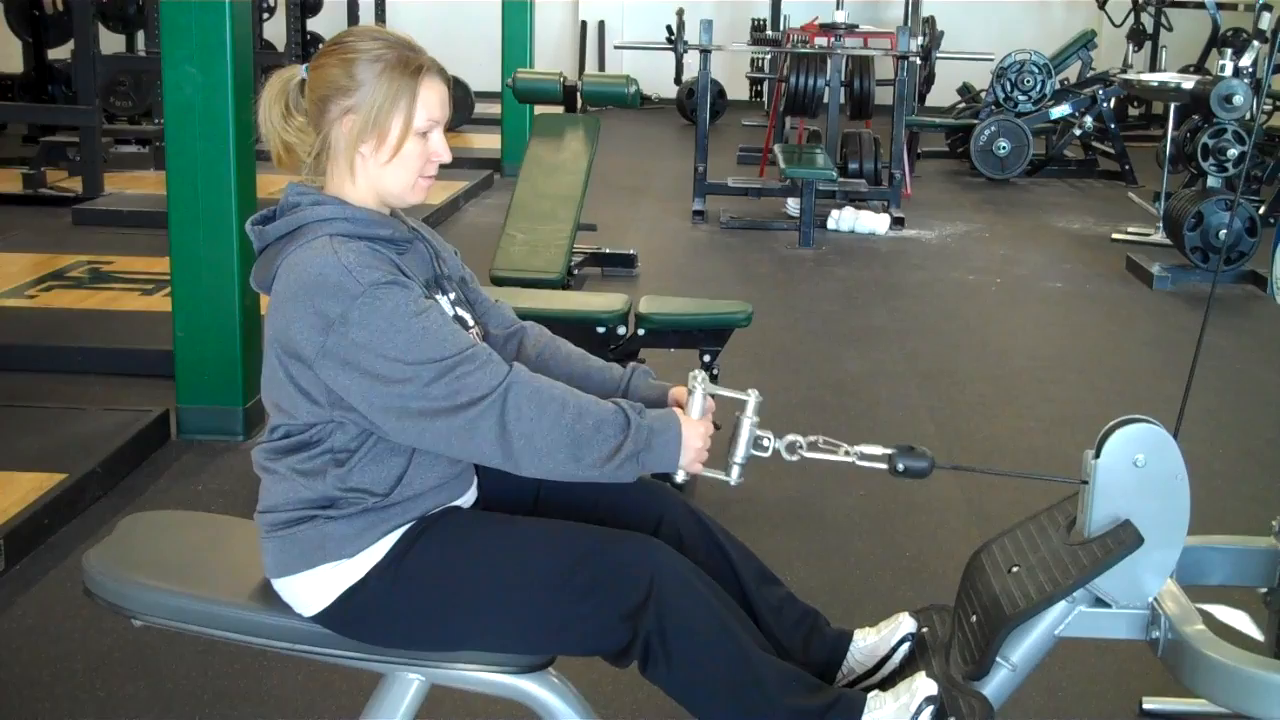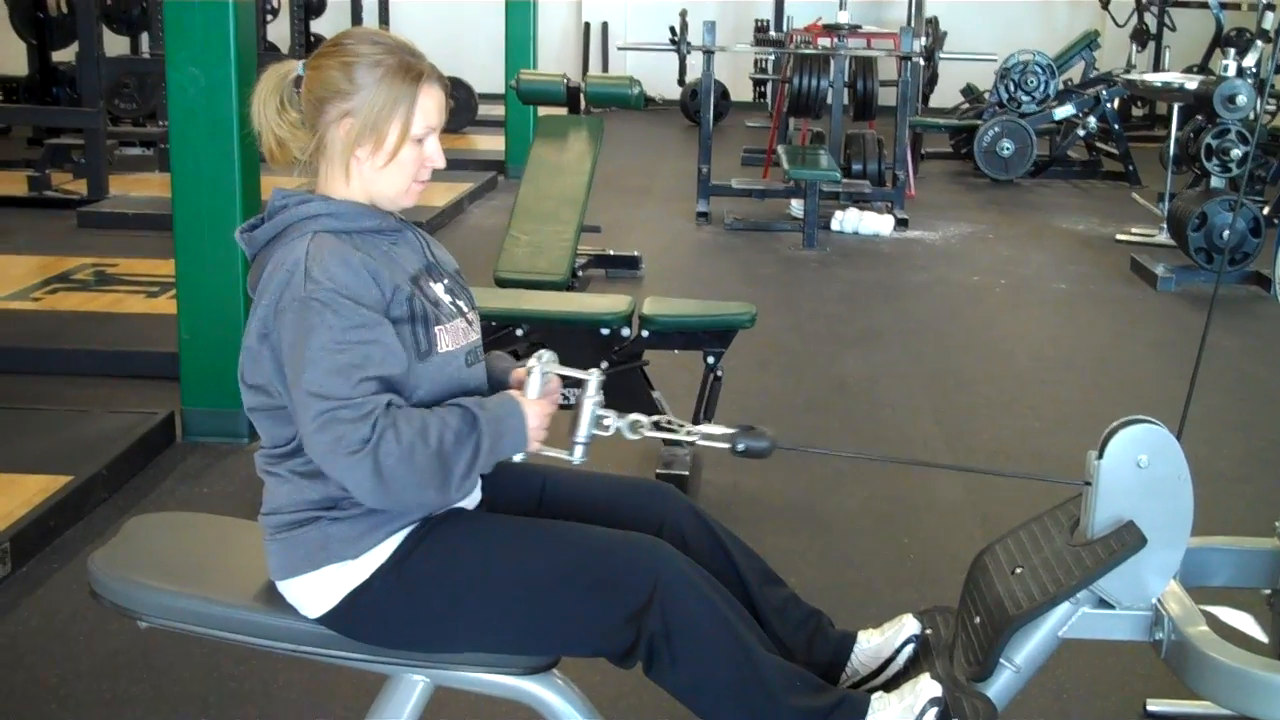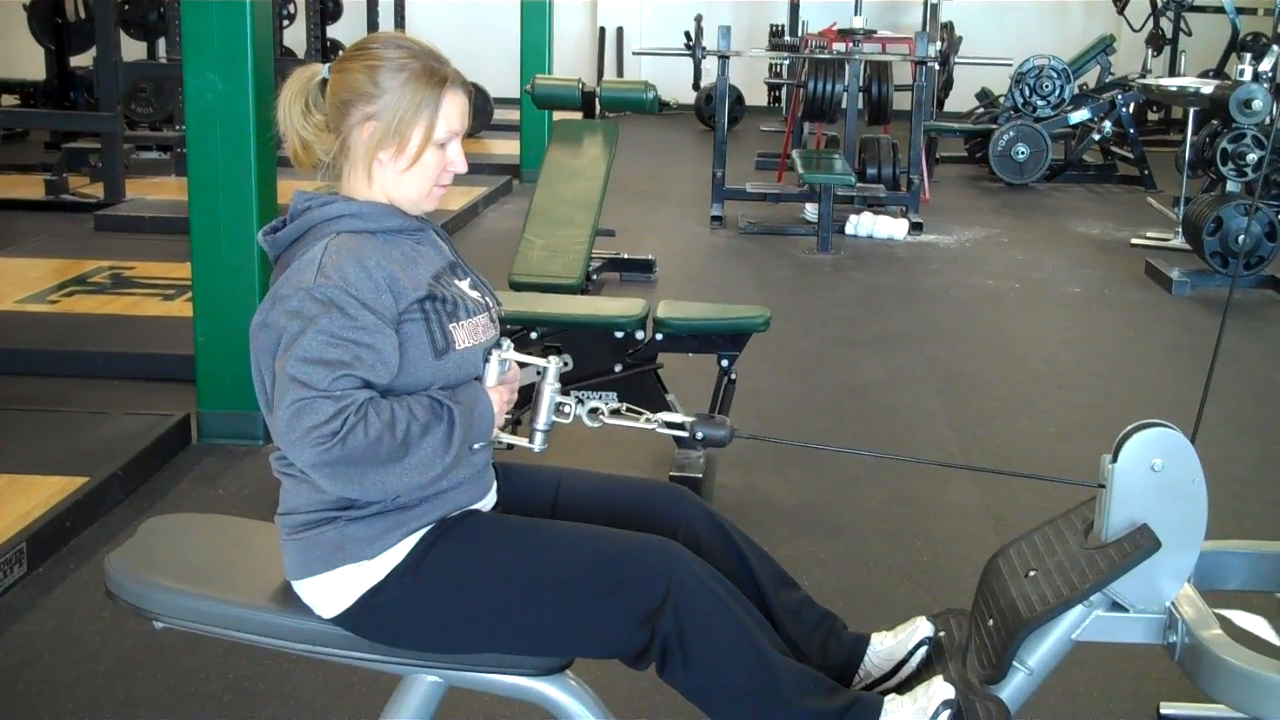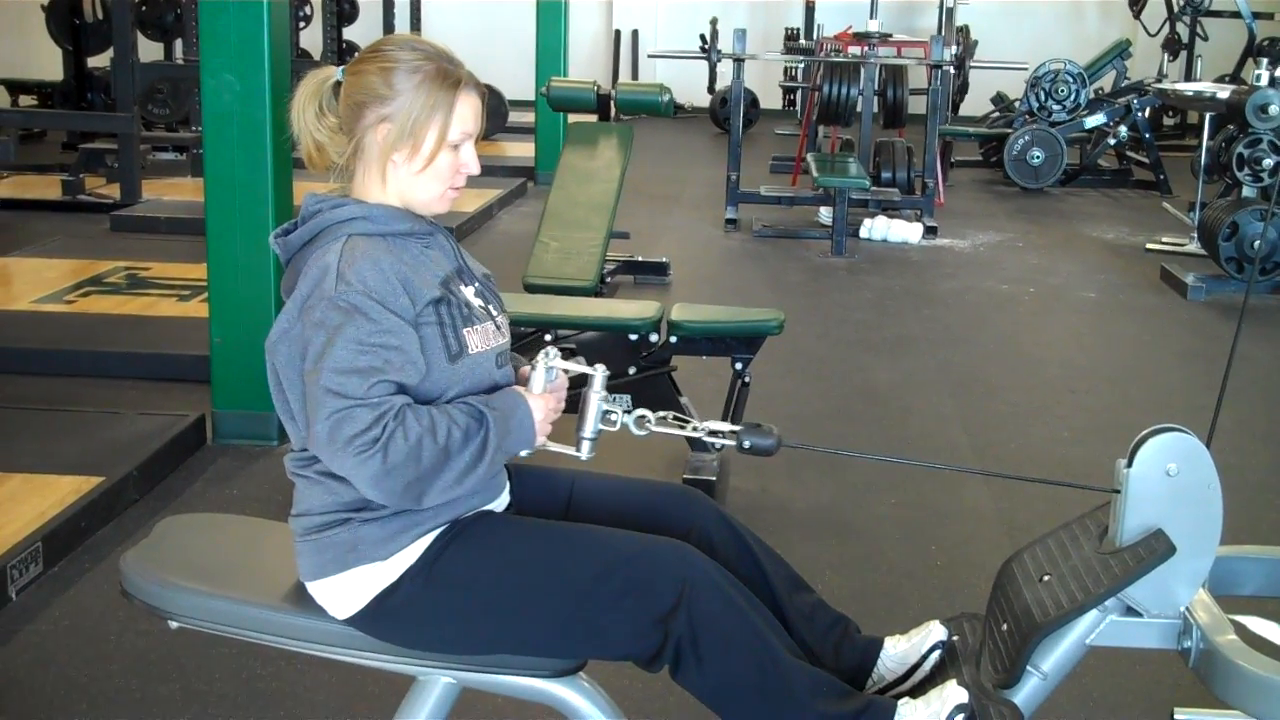
dt=0.7s
person 1, frame 1
left shoulder: (398, 237)
right shoulder: (336, 275)
left elbow: (510, 345)
right elbow: (492, 405)
left wrist: (646, 392)
right wrist: (657, 436)
left hip: (431, 491)
right hip: (361, 556)
left knee: (651, 510)
right knee: (640, 579)
left ankle: (822, 656)
person 1, frame 2
left shoulder: (387, 237)
right shoulder: (320, 275)
right elbow: (364, 450)
left wrist: (508, 380)
right wrist: (507, 424)
left hip: (438, 498)
right hip: (365, 555)
left knee: (655, 510)
right knee: (645, 577)
left ankle: (826, 657)
person 1, frame 3
left shoulder: (405, 237)
right shoulder: (336, 273)
right elbow: (325, 437)
left wrist: (498, 379)
right wrist: (473, 412)
left hip: (454, 495)
right hip: (381, 556)
left knee: (669, 511)
right knee: (659, 578)
left ankle: (836, 656)
person 1, frame 4
left shoulder: (413, 241)
right shoulder: (352, 277)
right elbow: (371, 448)
left wrist: (522, 382)
right wrist: (514, 419)
left hip: (467, 499)
right hip: (395, 557)
left knee: (683, 513)
right knee: (671, 581)
left ankle: (853, 661)
